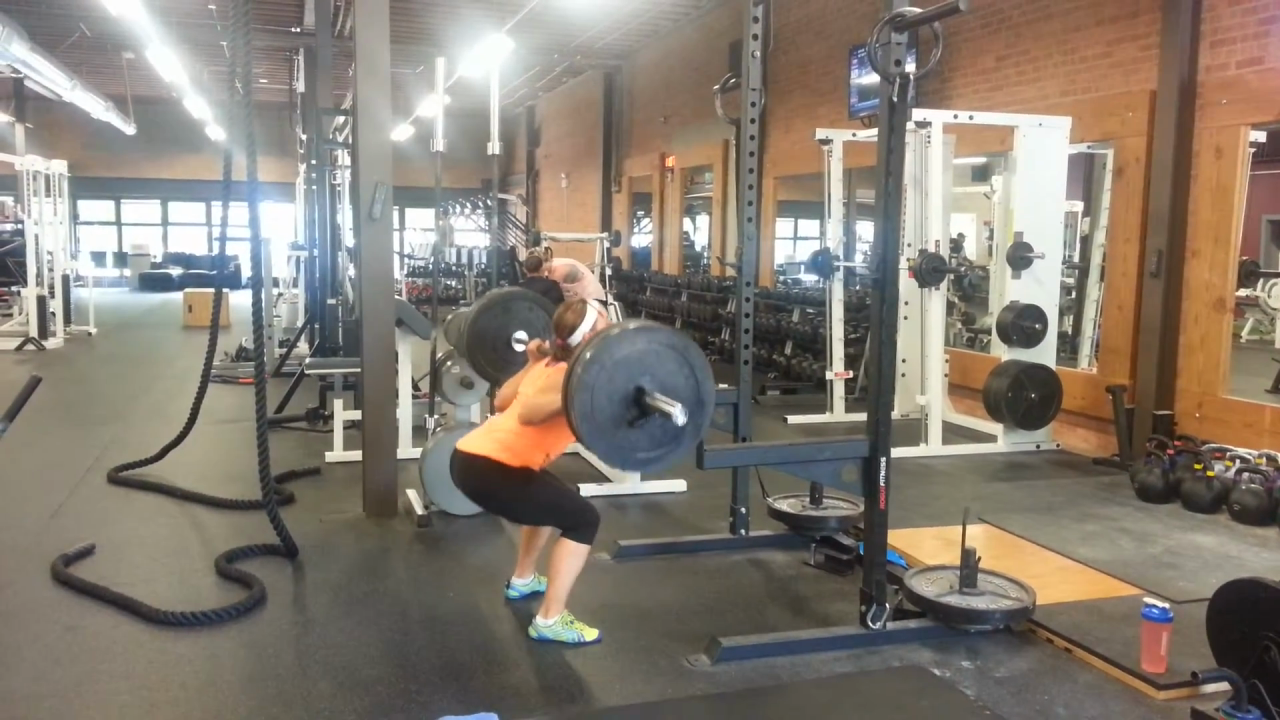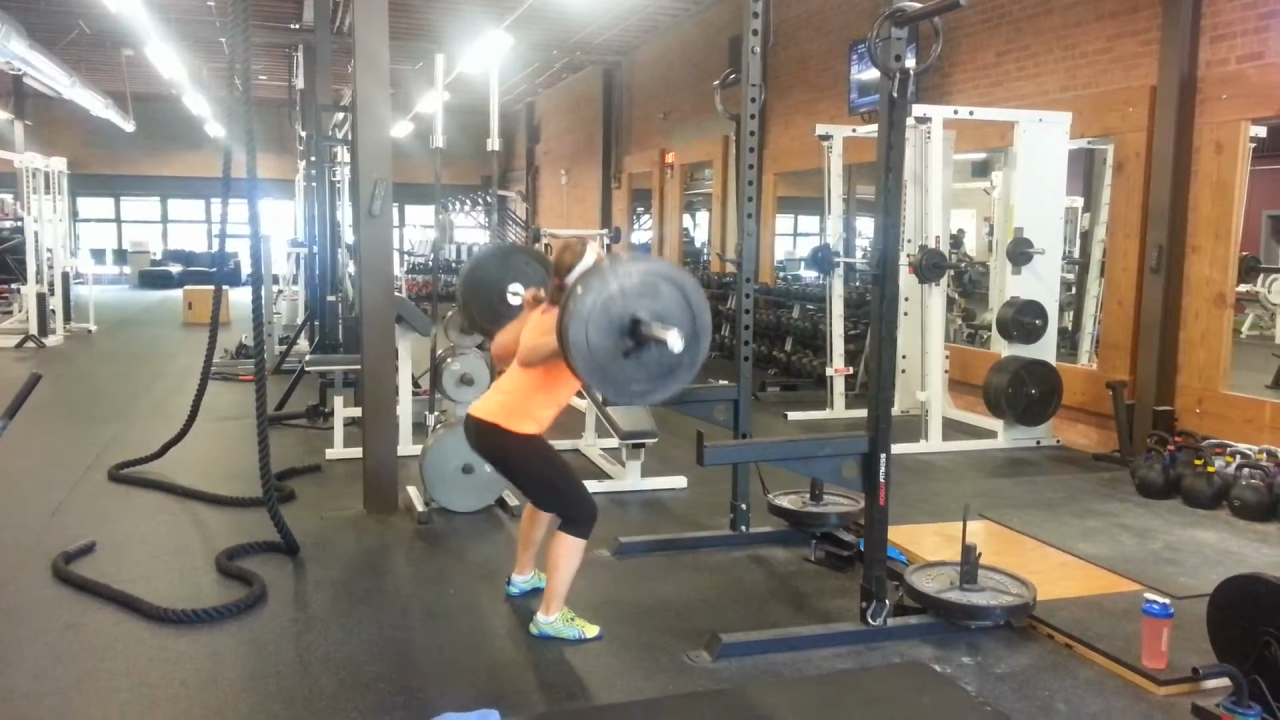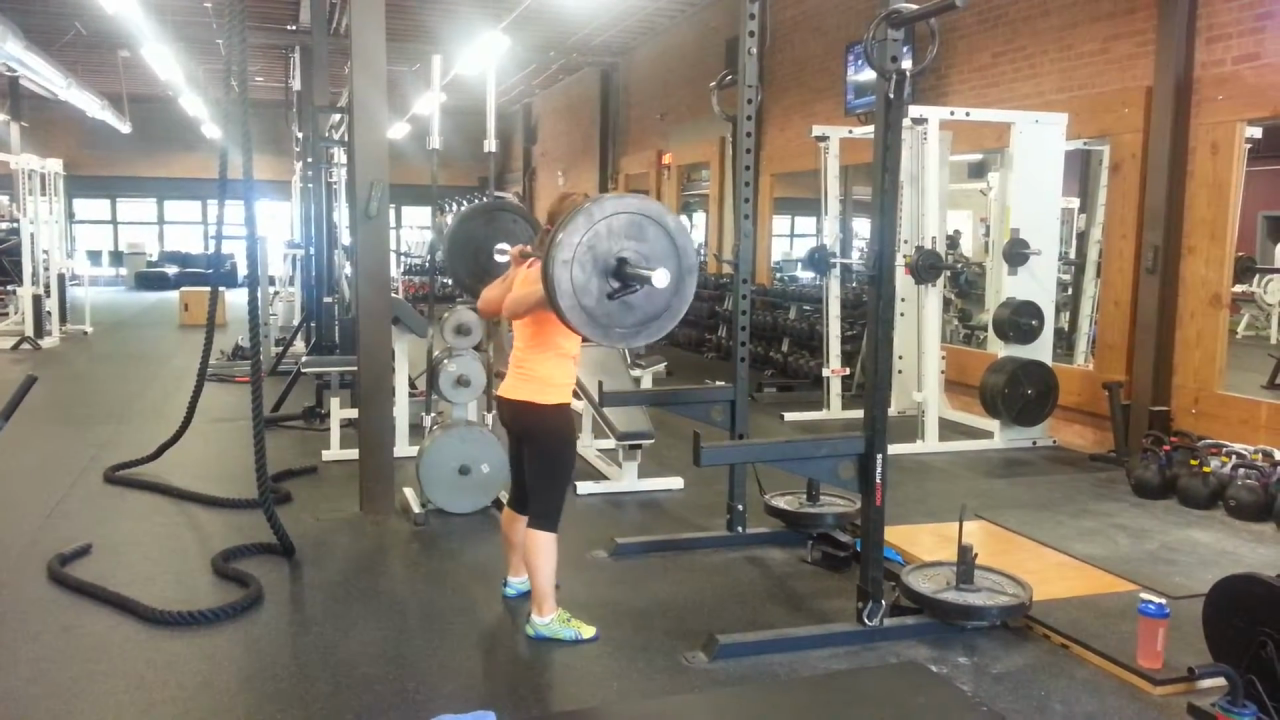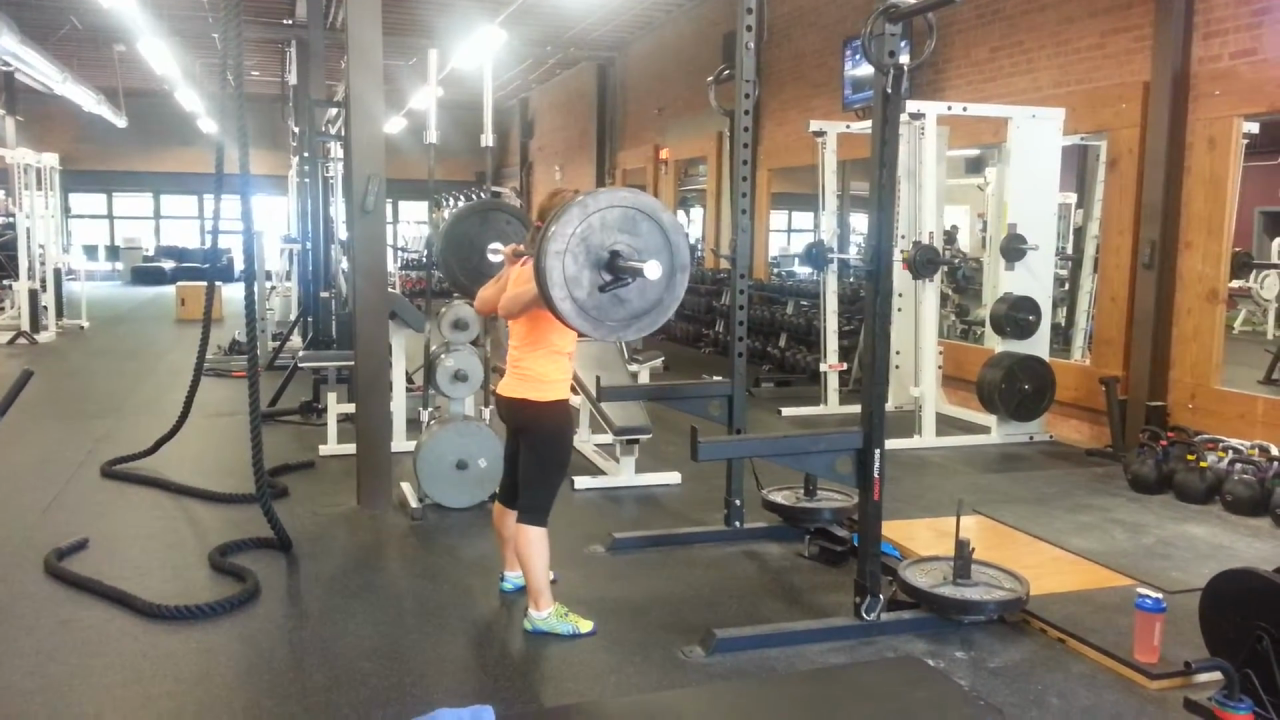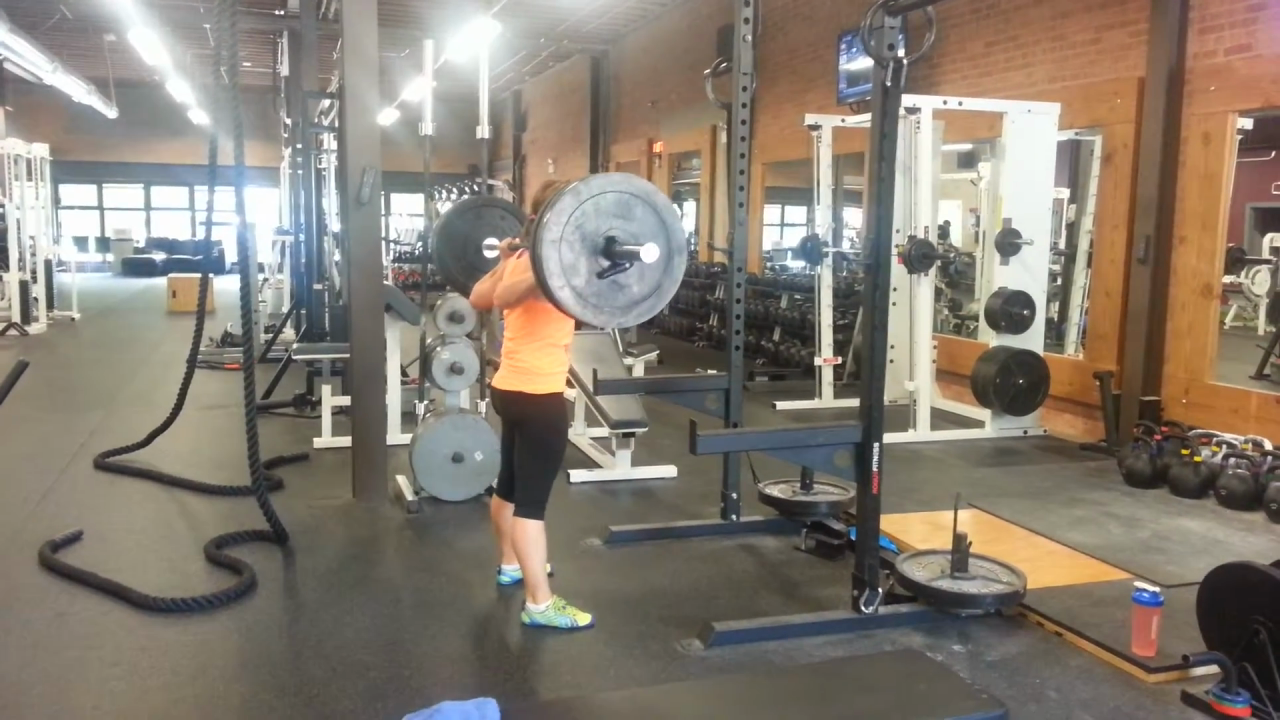
dt=0.4s
person 1, frame 1
left shoulder: (550, 365)
right elbow: (528, 414)
left hip: (472, 456)
right hip: (486, 467)
left knee: (555, 499)
right knee: (582, 519)
left ankle: (522, 580)
right ankle: (550, 620)
person 1, frame 2
left shoulder: (547, 312)
left elbow: (499, 350)
right elbow: (528, 356)
left wrist: (528, 311)
left hip: (486, 420)
right hip: (509, 431)
left knee: (551, 492)
right knee: (580, 512)
left ankle: (523, 576)
right ankle: (551, 617)
person 1, frame 3
left shoulder: (533, 267)
left elbow: (487, 304)
right elbow: (513, 307)
left wrist: (514, 266)
left hip: (516, 399)
right hip: (544, 405)
left knee: (523, 497)
right knee: (545, 511)
left ankle: (517, 578)
right ankle: (546, 617)
person 1, frame 4
left shoulder: (527, 267)
left elbow: (483, 304)
right elbow: (509, 308)
left wrist: (509, 265)
left hip: (515, 395)
right hip: (543, 402)
left knee: (513, 491)
right knee: (534, 506)
left ankle: (513, 572)
right ankle: (543, 611)
person 1, frame 5
left shoulder: (523, 258)
left elbow: (479, 298)
right elbow: (502, 299)
left wrist: (504, 259)
left hip: (511, 388)
right hip: (536, 395)
left knee: (511, 485)
right knee: (531, 499)
left ankle: (510, 565)
right ankle: (540, 604)
